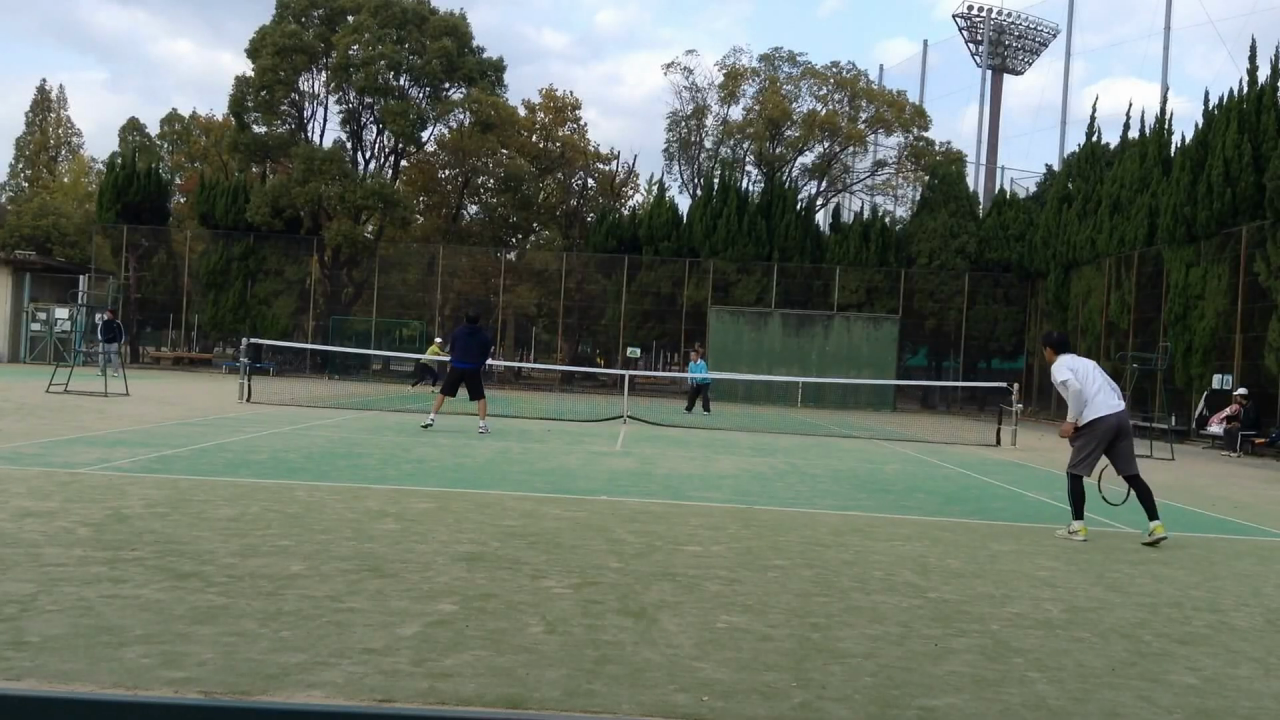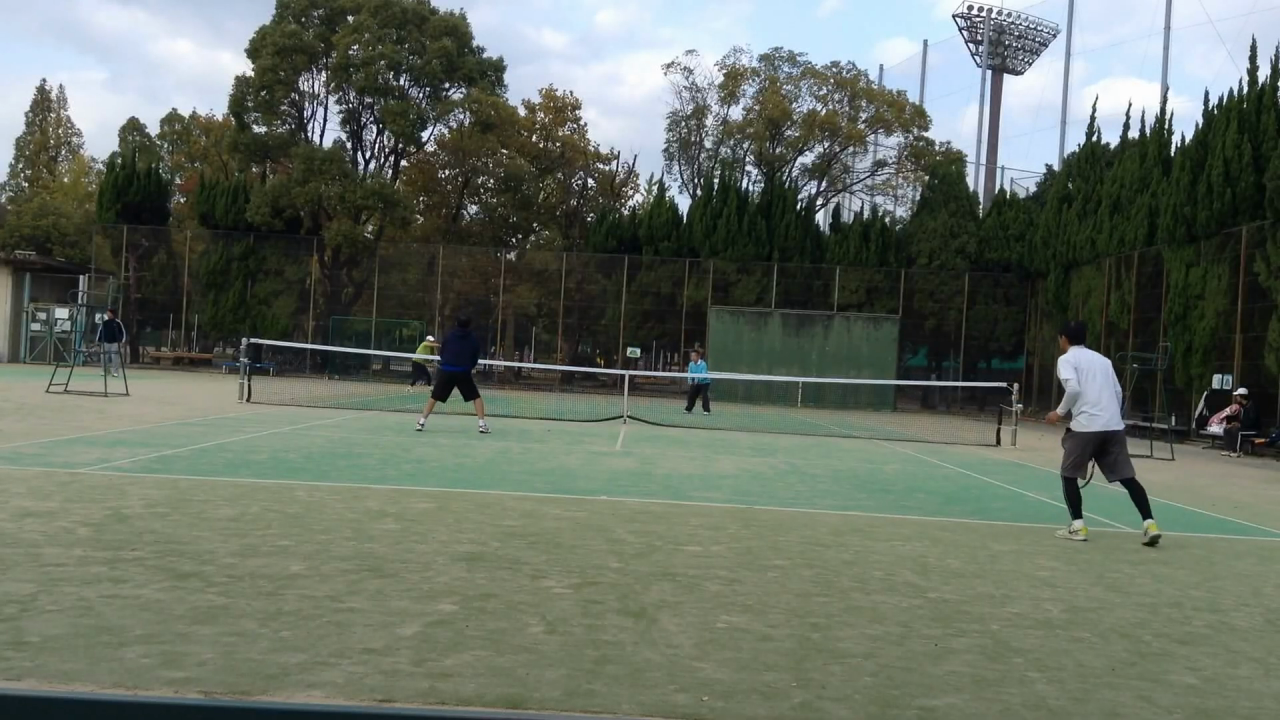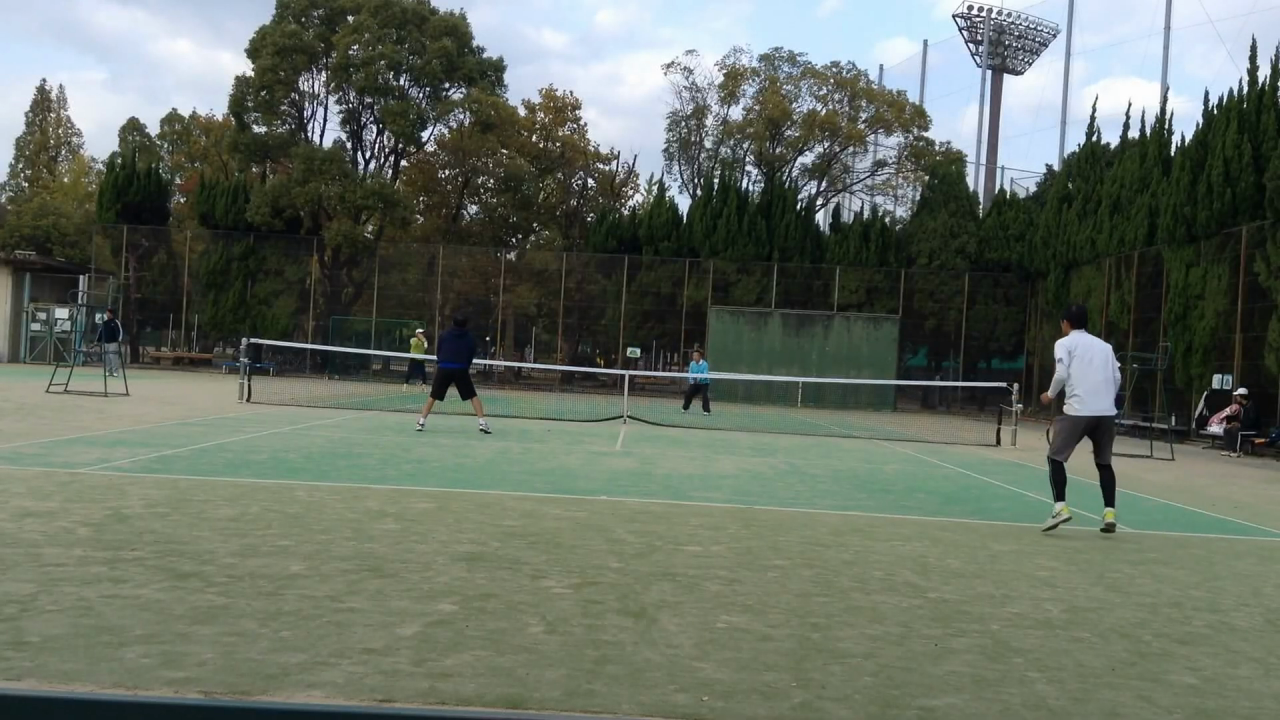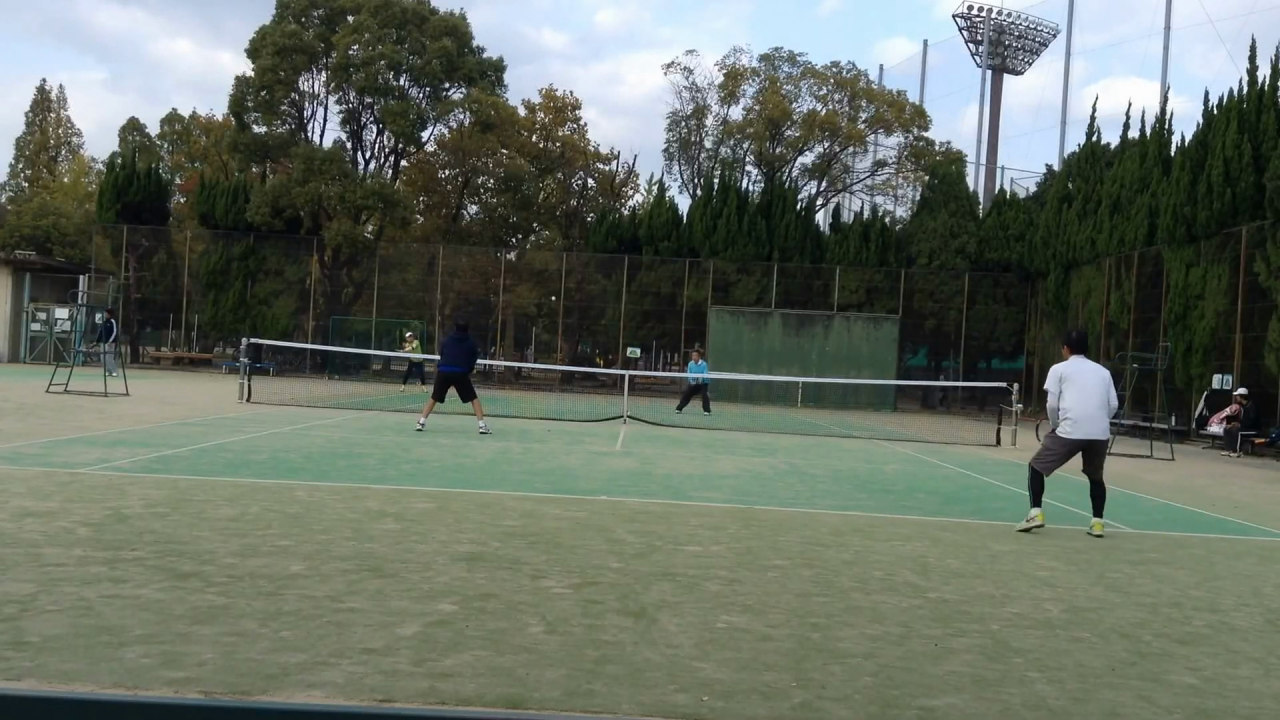
dt=0.2s
person 1, frame 1
left shoulder: (1059, 366)
right shoulder: (1088, 362)
left elbow: (1075, 388)
right elbow: (1115, 389)
left wrist: (1071, 421)
left hip: (1095, 421)
right hip: (1119, 416)
left knee: (1075, 473)
right knee: (1132, 476)
left ankle: (1077, 527)
right ankle: (1156, 526)
person 1, frame 2
left shoulder: (1066, 359)
right shoulder: (1103, 360)
left elbow: (1073, 389)
right elbow: (1118, 392)
left wrist: (1060, 412)
left hip: (1085, 427)
right hip: (1114, 426)
left knee: (1069, 475)
right knee: (1127, 478)
left ankle: (1077, 526)
right ankle: (1150, 525)
person 1, frame 3
left shoulder: (1065, 343)
right shoulder: (1105, 346)
left elbow: (1061, 374)
right elbow: (1117, 379)
left wrist: (1051, 395)
left hip: (1078, 411)
right hip: (1107, 412)
left knee: (1055, 458)
right knee: (1104, 463)
left ankle: (1060, 508)
right ankle: (1109, 513)
person 1, frame 4
left shoulder: (1058, 369)
right shoulder: (1103, 371)
left elbow: (1052, 405)
right elbow: (1113, 405)
left wrist: (1054, 425)
left hip: (1069, 432)
right hip: (1099, 435)
left knee: (1036, 467)
right knee: (1095, 477)
left ankle: (1036, 514)
right ankle: (1097, 522)
